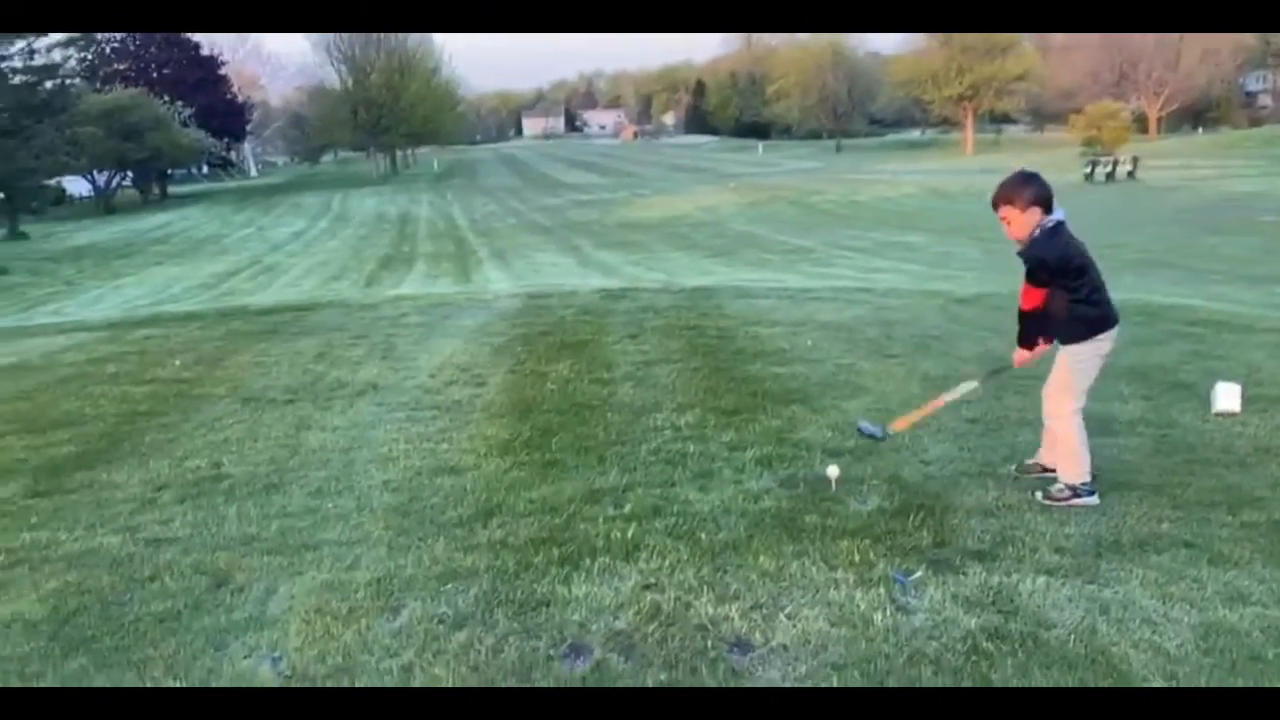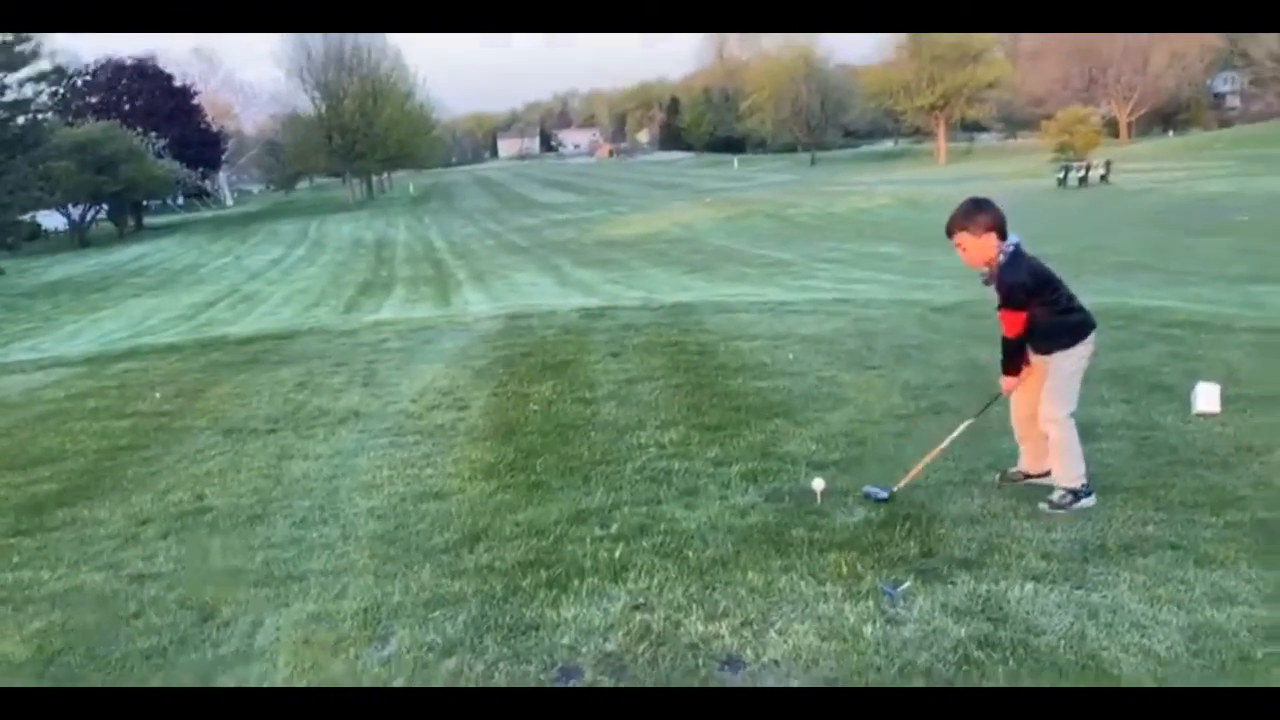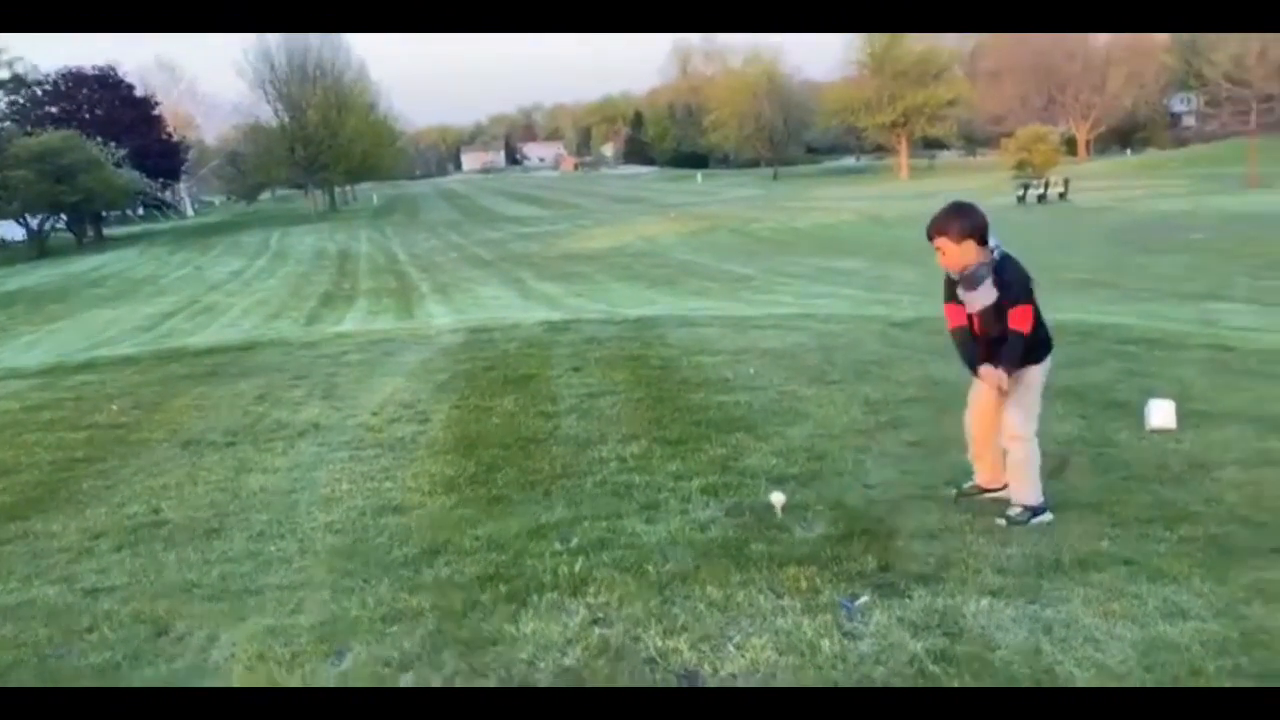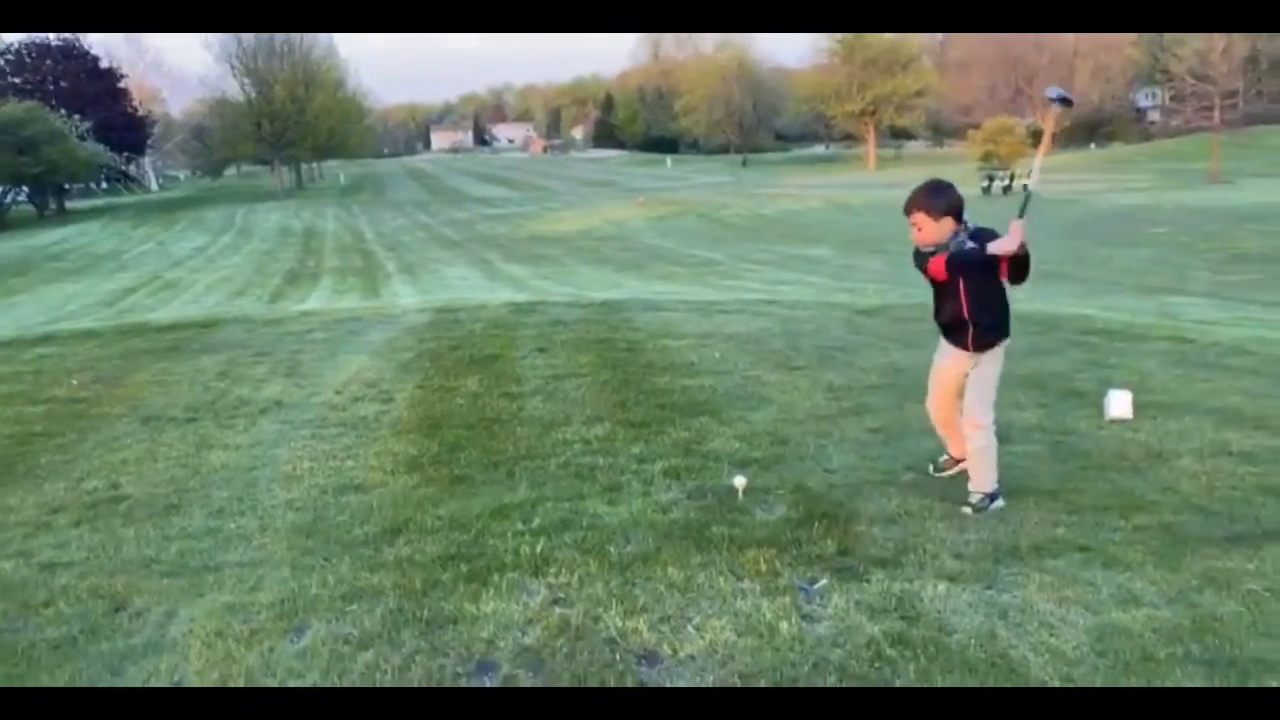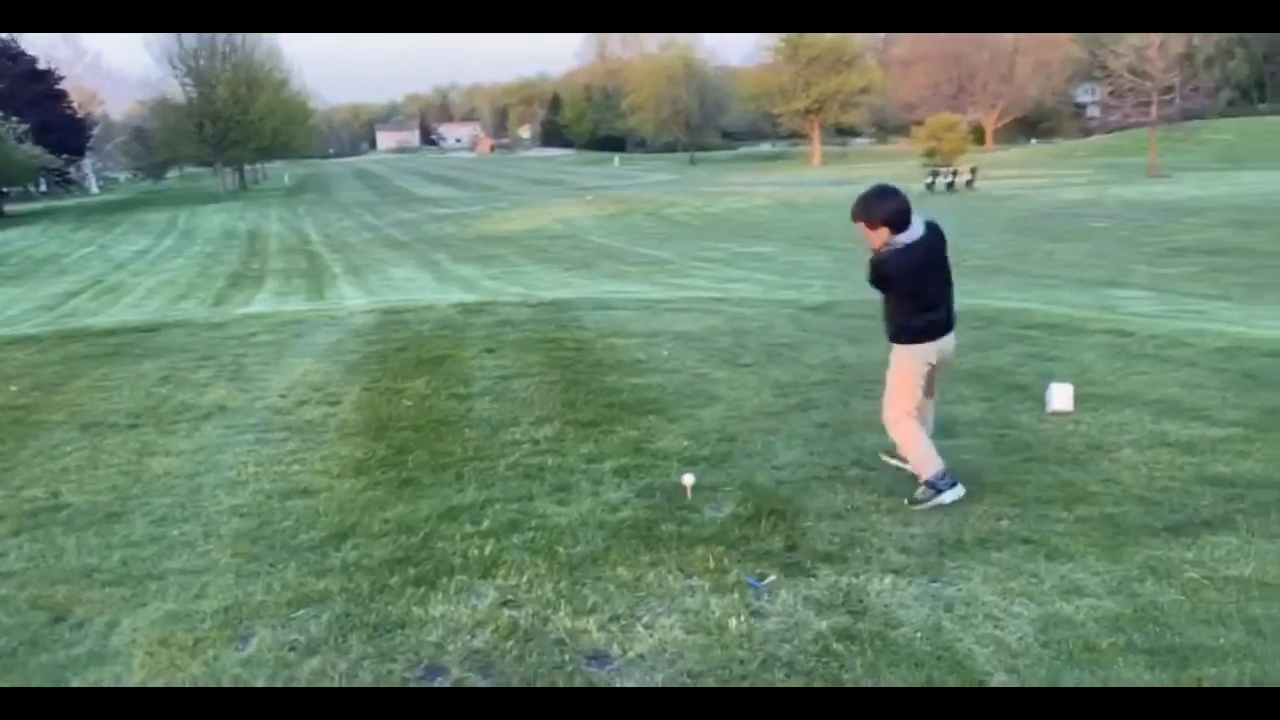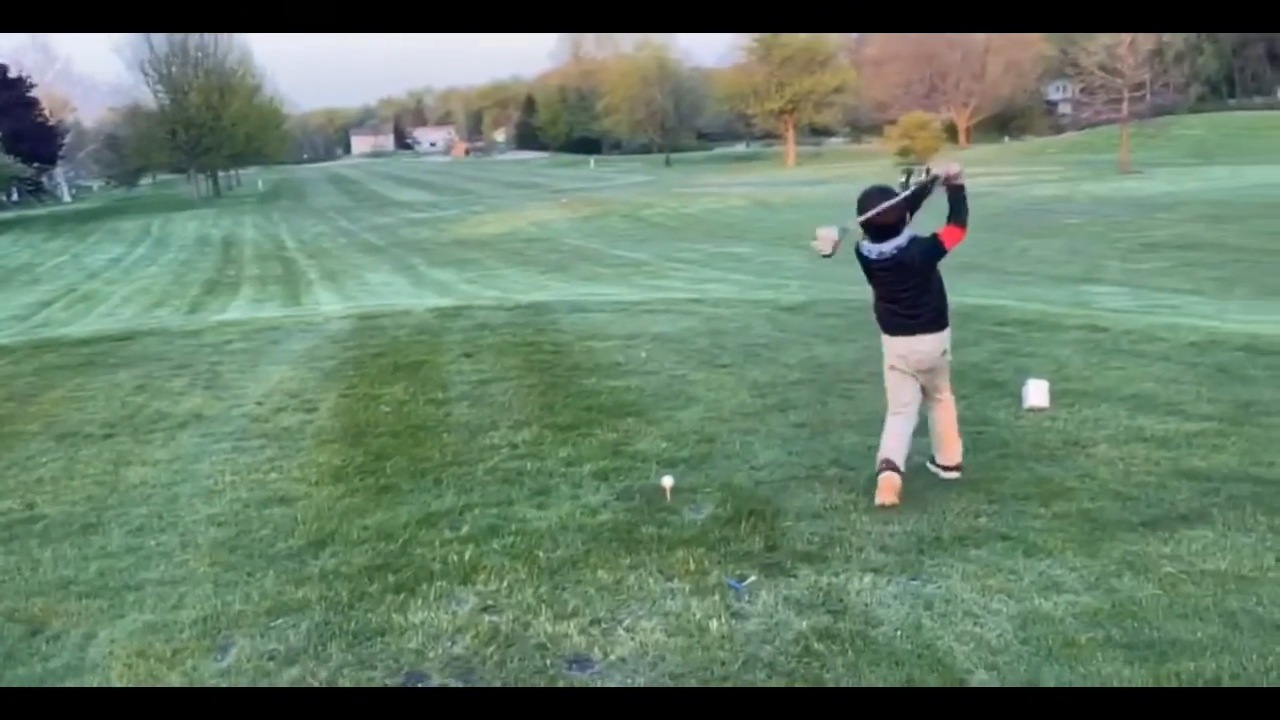
dt=0.4s
person 1, frame 1
left shoulder: (1041, 252)
right shoulder: (1053, 241)
left elbow: (1032, 305)
left wrist: (1024, 345)
right wrist: (1044, 338)
left hip: (1088, 336)
right hip: (1077, 332)
left knee: (1064, 406)
right knee: (1056, 397)
left ankle: (1078, 484)
right ankle: (1052, 459)
person 1, frame 2
left shoulder: (1015, 277)
right shoulder: (1003, 268)
left elbow: (1013, 330)
right elbow: (1011, 324)
left wrist: (1010, 371)
right wrist: (1020, 362)
left hip: (1070, 343)
right hip: (1043, 344)
left knee: (1053, 413)
right knee: (1023, 404)
left ankle: (1076, 486)
right ankle: (1036, 466)
person 1, frame 3
left shoulder: (1011, 275)
right shoulder: (954, 281)
left elbow: (1022, 329)
right elbow: (958, 329)
left wrist: (1006, 367)
right wrist: (980, 366)
left hip: (1028, 362)
right hip: (988, 363)
left knee: (1016, 430)
right knee: (977, 422)
left ankle: (1031, 503)
right ankle: (991, 481)
person 1, frame 4
left shoulder: (985, 238)
right shoulder: (925, 256)
left elbow: (1016, 275)
right elbow: (955, 263)
left wrist: (1017, 250)
right wrist: (993, 250)
left hip: (989, 345)
right hip: (953, 343)
left knee: (976, 417)
right knee: (938, 404)
left ankle: (986, 490)
right ankle: (960, 452)
person 1, frame 5
left shoulder: (884, 263)
right shoulder: (933, 234)
left hip: (913, 345)
right hip: (944, 336)
left knee: (899, 413)
right knee: (921, 395)
left ankle: (938, 479)
right ankle: (913, 454)
person 1, frame 6
left shoulder: (864, 253)
right shoulder: (920, 252)
left elbow: (890, 215)
right elbow: (958, 225)
left wrist: (929, 183)
right wrist: (955, 184)
left hip: (896, 344)
right hip: (934, 339)
left knee: (900, 410)
right knee: (940, 399)
left ankle: (890, 466)
right ankle: (948, 460)
